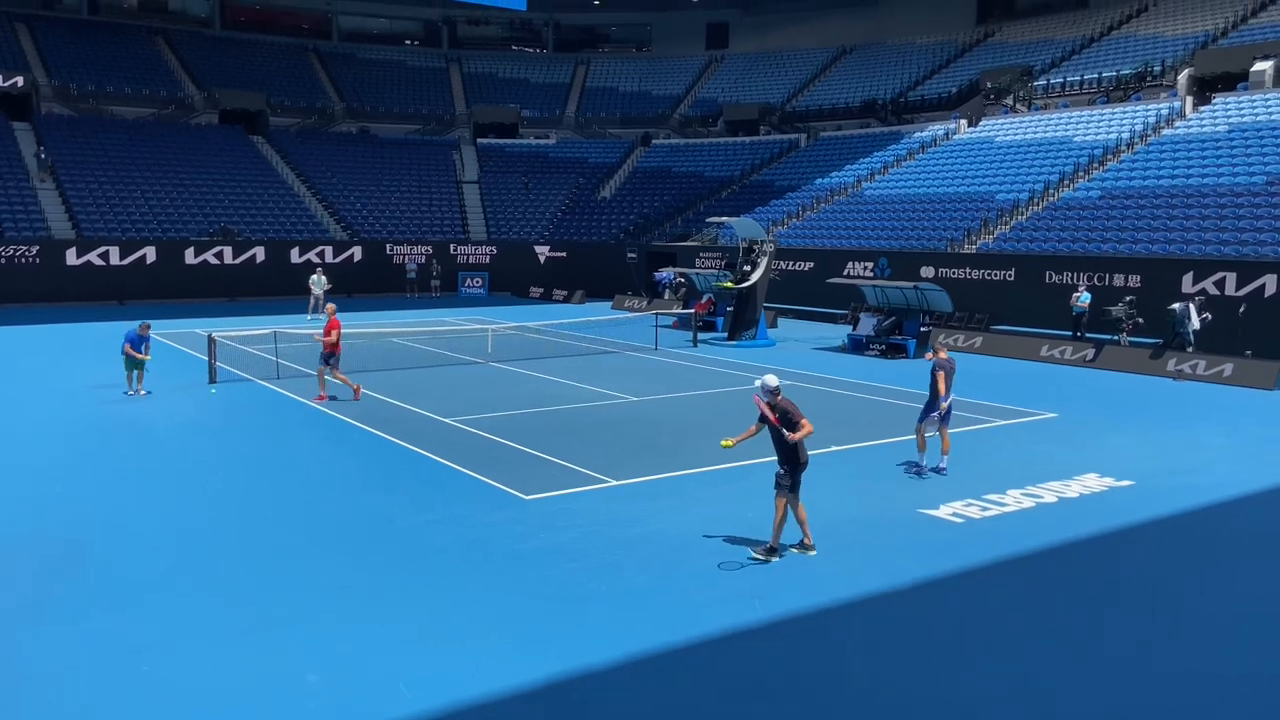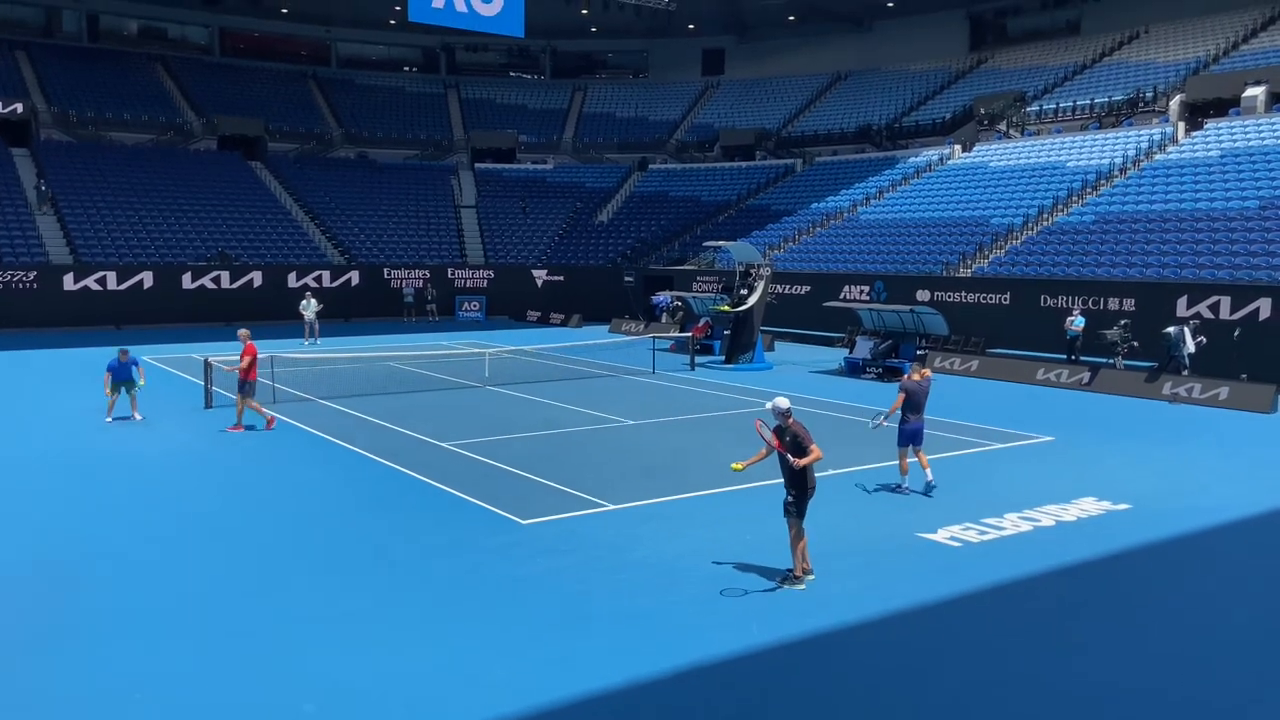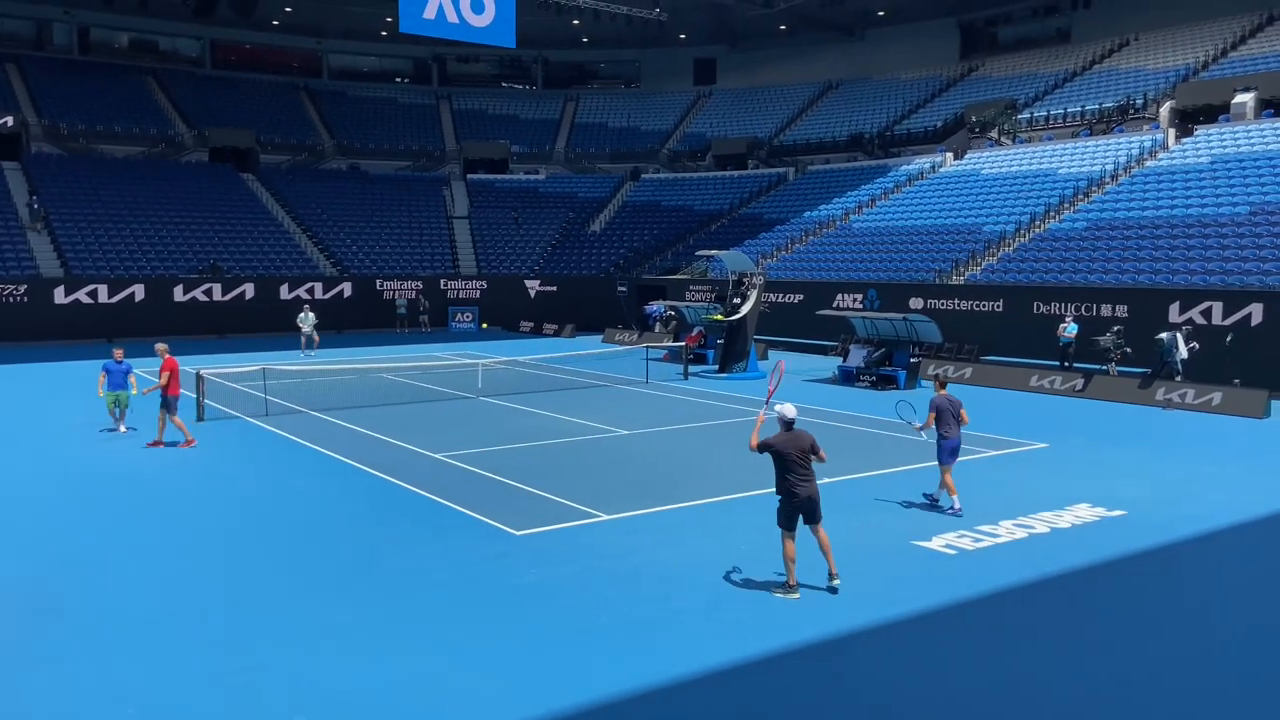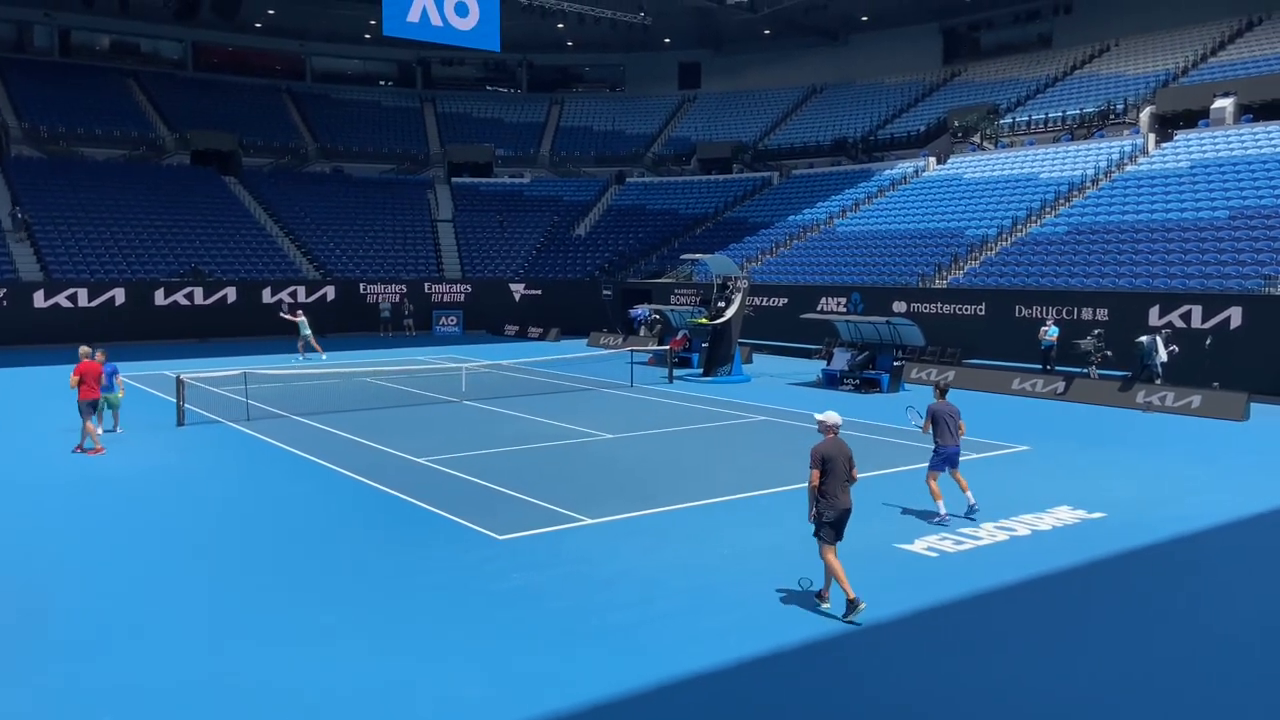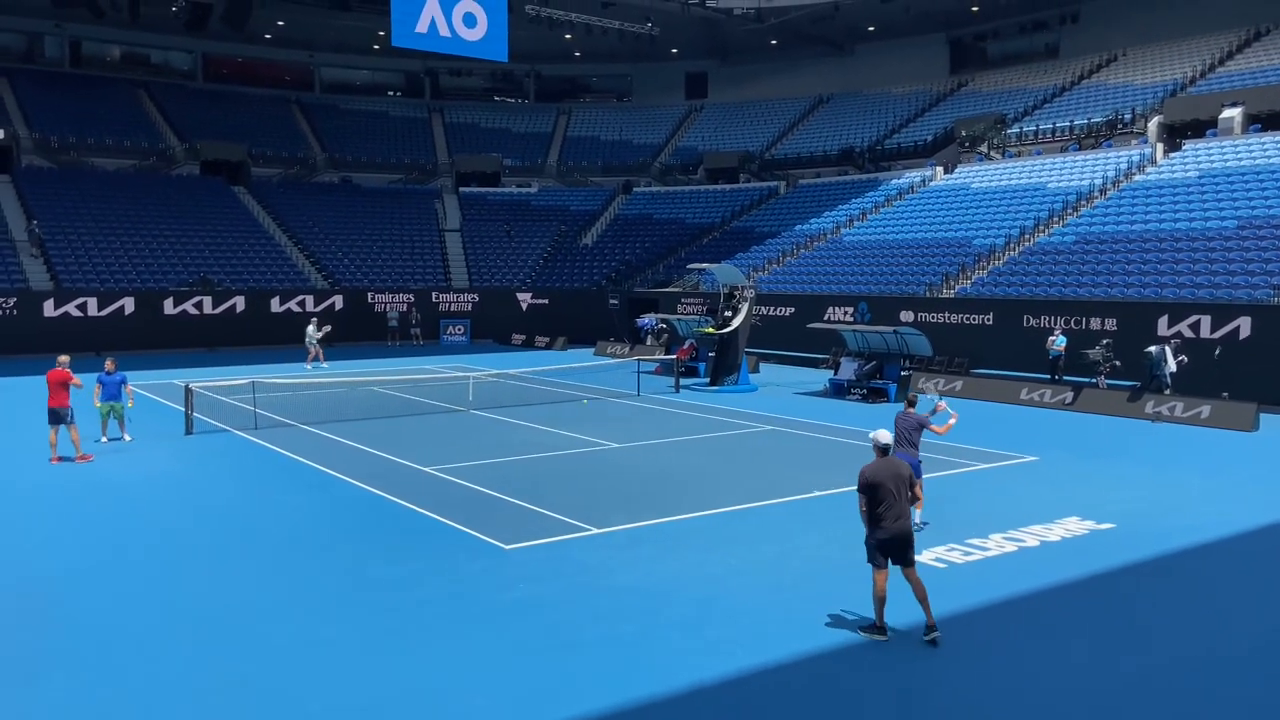
dt=1s
person 1, frame 1
left shoulder: (787, 407)
right shoulder: (768, 407)
left elbow: (809, 428)
right elbow: (757, 427)
left wrist: (796, 436)
right wrist: (736, 440)
left hip: (794, 460)
right hip: (790, 460)
left knee: (780, 500)
right knee: (794, 500)
left ankle: (773, 548)
right ankle: (807, 543)
person 1, frame 2
left shoulder: (798, 431)
right shoulder: (778, 430)
left elbow: (818, 454)
right elbow: (767, 450)
left wrist: (802, 461)
right wrist: (746, 463)
left hip: (801, 487)
right hip: (792, 485)
left knee: (794, 528)
right knee: (796, 526)
left ankle: (797, 577)
right ankle: (806, 568)
person 1, frame 3
left shoulder: (773, 442)
right shoulder: (806, 436)
left elbow: (753, 447)
right elbow: (822, 459)
left wrist: (758, 424)
left hip: (791, 497)
right hip: (811, 492)
left knee: (788, 538)
right knee: (818, 531)
left ankle: (791, 585)
right ankle: (833, 574)
person 1, frame 4
left shoulder: (819, 449)
right shoulder: (845, 447)
left elbow: (813, 483)
right elbow: (853, 477)
left wrist: (811, 508)
left hip: (828, 508)
right hip: (845, 506)
left knee: (827, 554)
right knee: (832, 551)
left ankle: (853, 599)
right ankle: (824, 594)
person 1, frame 5
left shoulder: (867, 471)
right shoulder: (904, 466)
left elbow: (863, 507)
right elbow: (917, 496)
left wrist: (868, 528)
left hip: (880, 532)
right hip: (904, 530)
left knee: (880, 578)
right knee: (912, 576)
left ankle: (879, 627)
right ankle: (931, 624)
